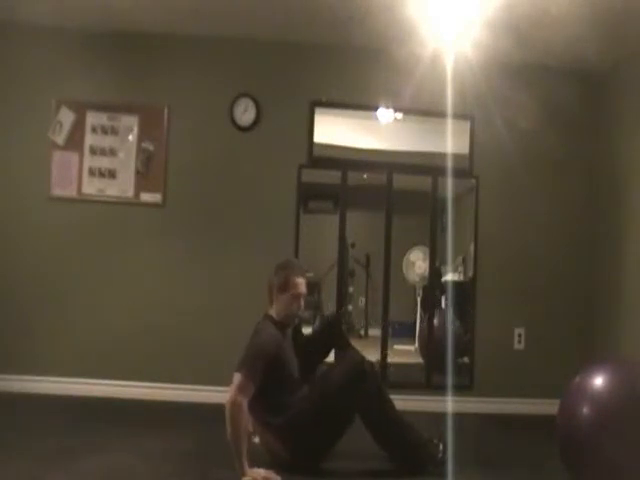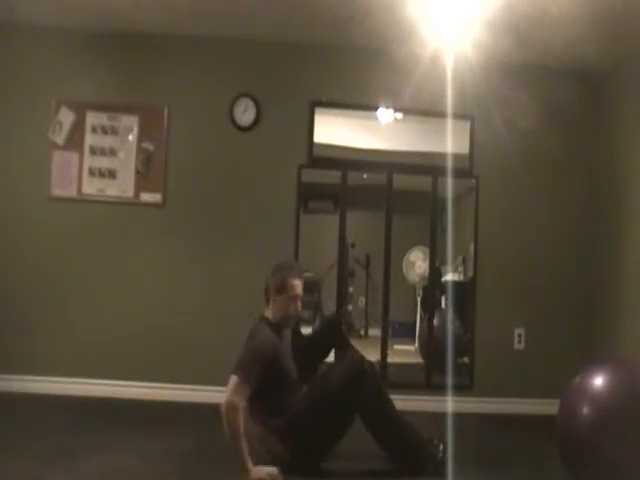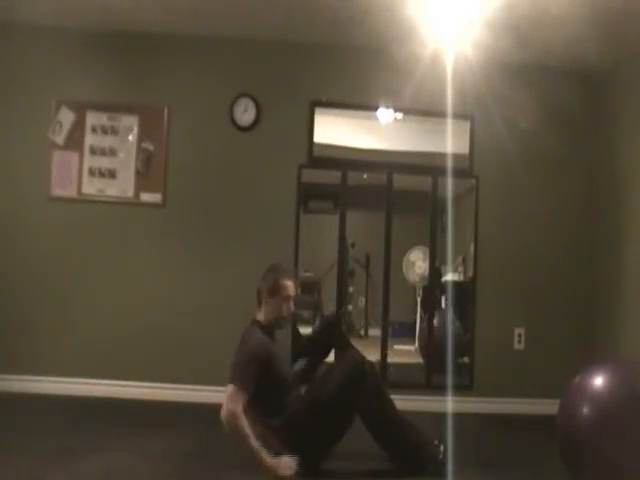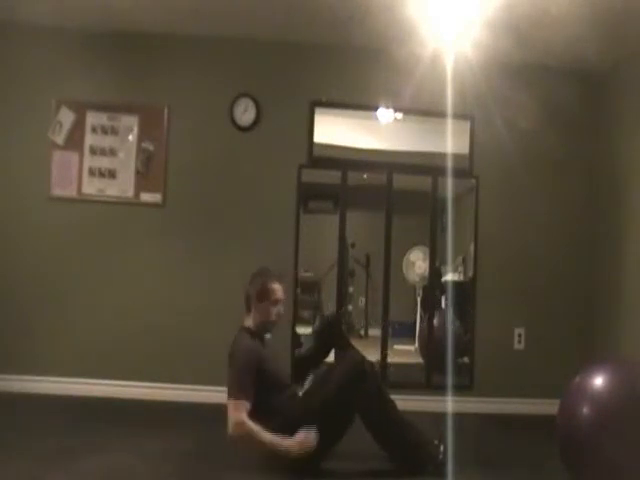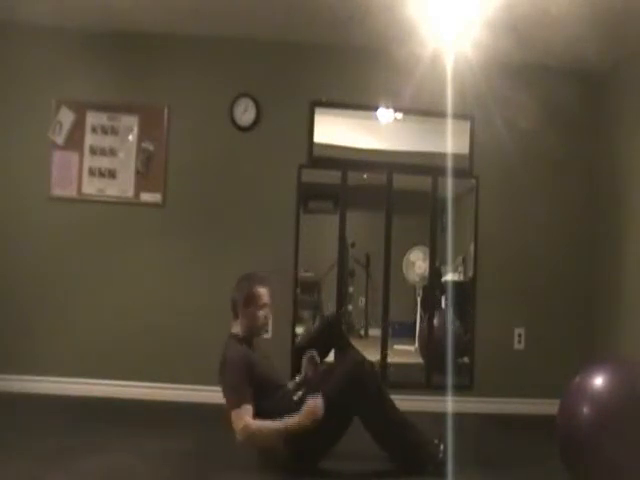
dt=0.1s
person 1, frame 1
left shoulder: (282, 328)
right shoulder: (266, 338)
right elbow: (235, 401)
left hip: (297, 426)
right hip: (295, 442)
right knee: (358, 370)
right ankle: (416, 455)
person 1, frame 2
left shoulder: (275, 332)
right shoulder: (262, 341)
right elbow: (231, 403)
left hip: (298, 427)
right hip: (295, 444)
right knee: (358, 370)
right ankle: (417, 456)
person 1, frame 3
left shoulder: (266, 334)
right shoulder: (255, 344)
right elbow: (230, 412)
right wrist: (268, 460)
left hip: (297, 425)
right hip: (295, 443)
right knee: (358, 370)
right ankle: (417, 456)
person 1, frame 4
left shoulder: (254, 342)
right shoulder: (246, 351)
right elbow: (235, 424)
right wrist: (286, 445)
left hip: (297, 421)
right hip: (298, 438)
right knee: (359, 371)
right ankle: (419, 456)
person 1, frame 5
left shoulder: (245, 348)
right shoulder: (236, 357)
right elbow: (243, 429)
right wrist: (297, 421)
left hip: (293, 418)
right hip: (295, 441)
right knee: (358, 371)
right ankle: (419, 457)
